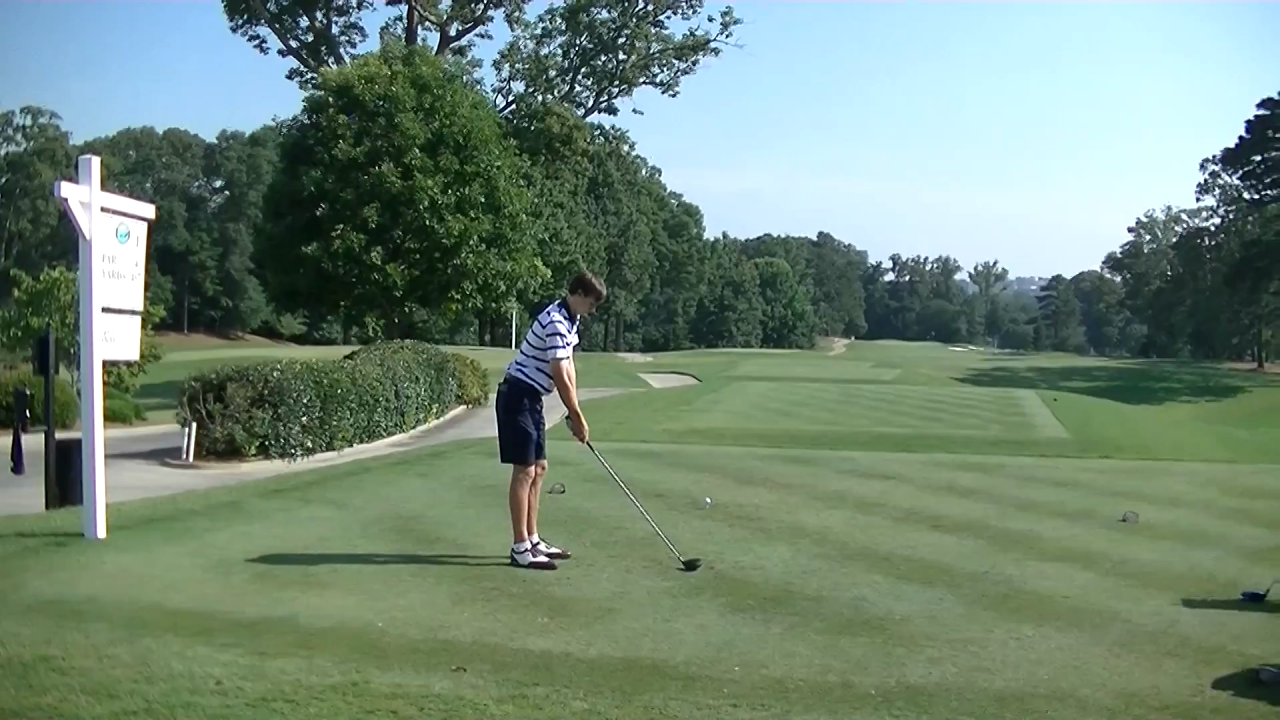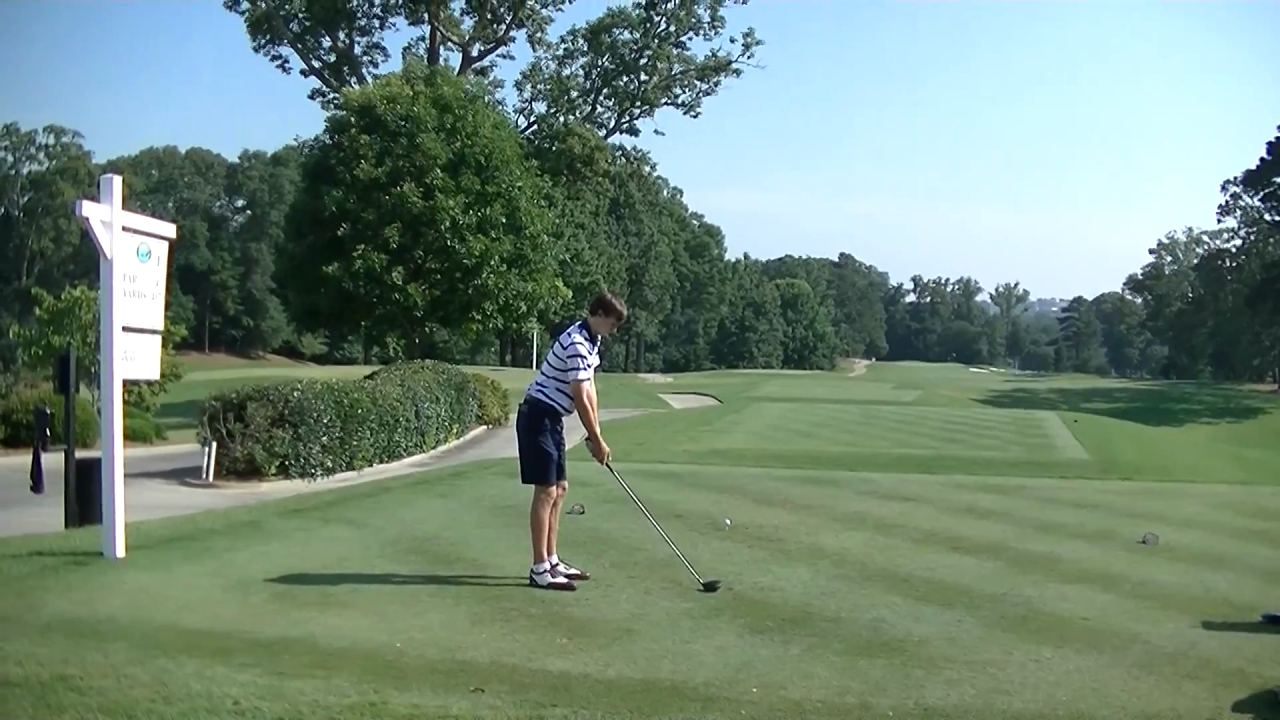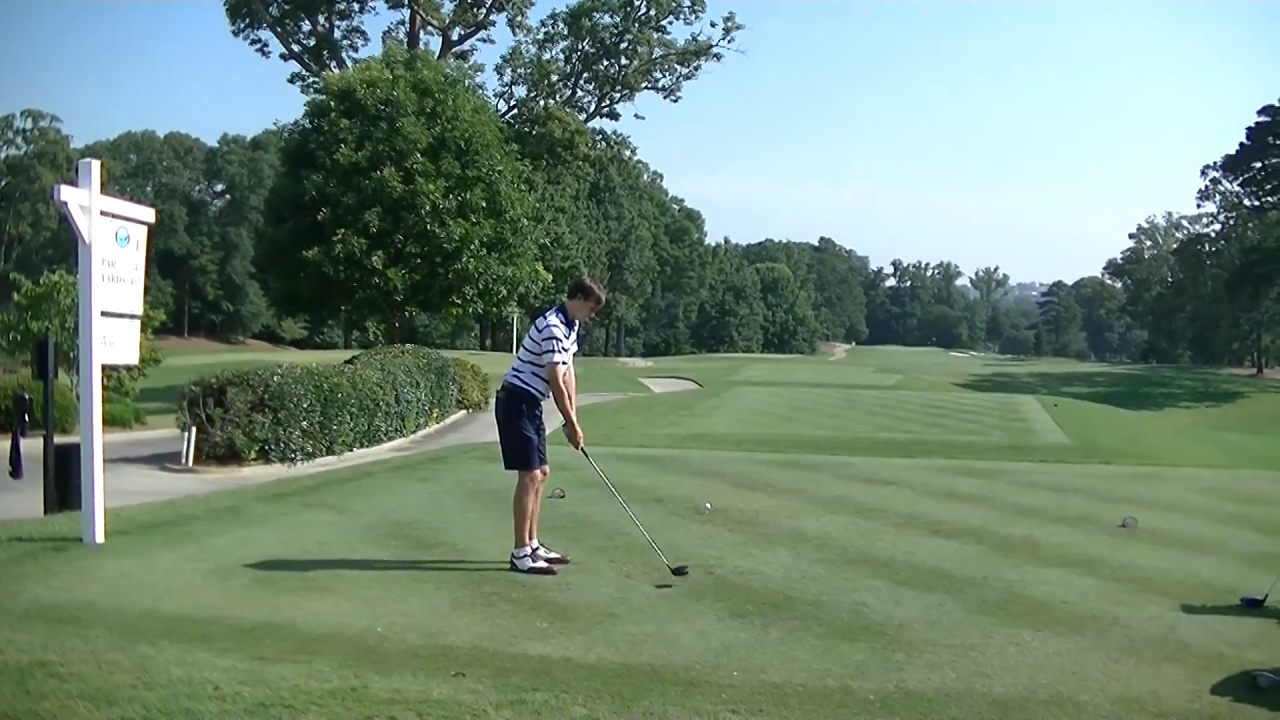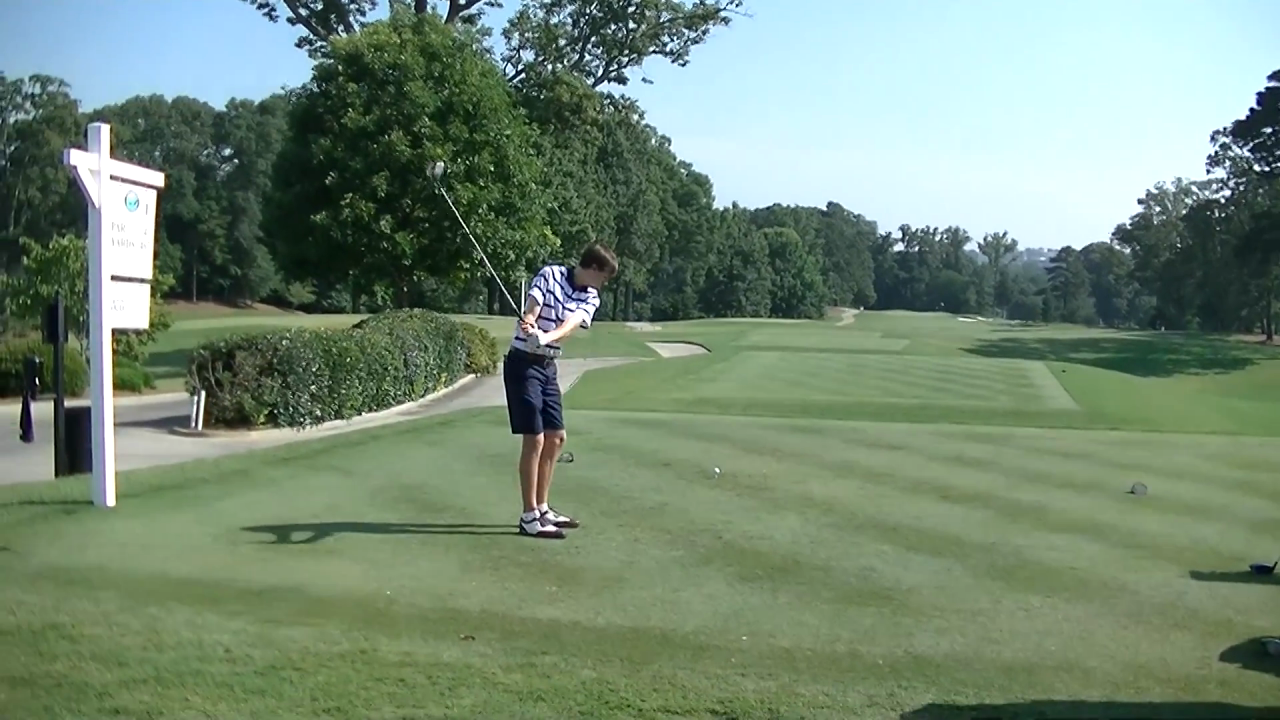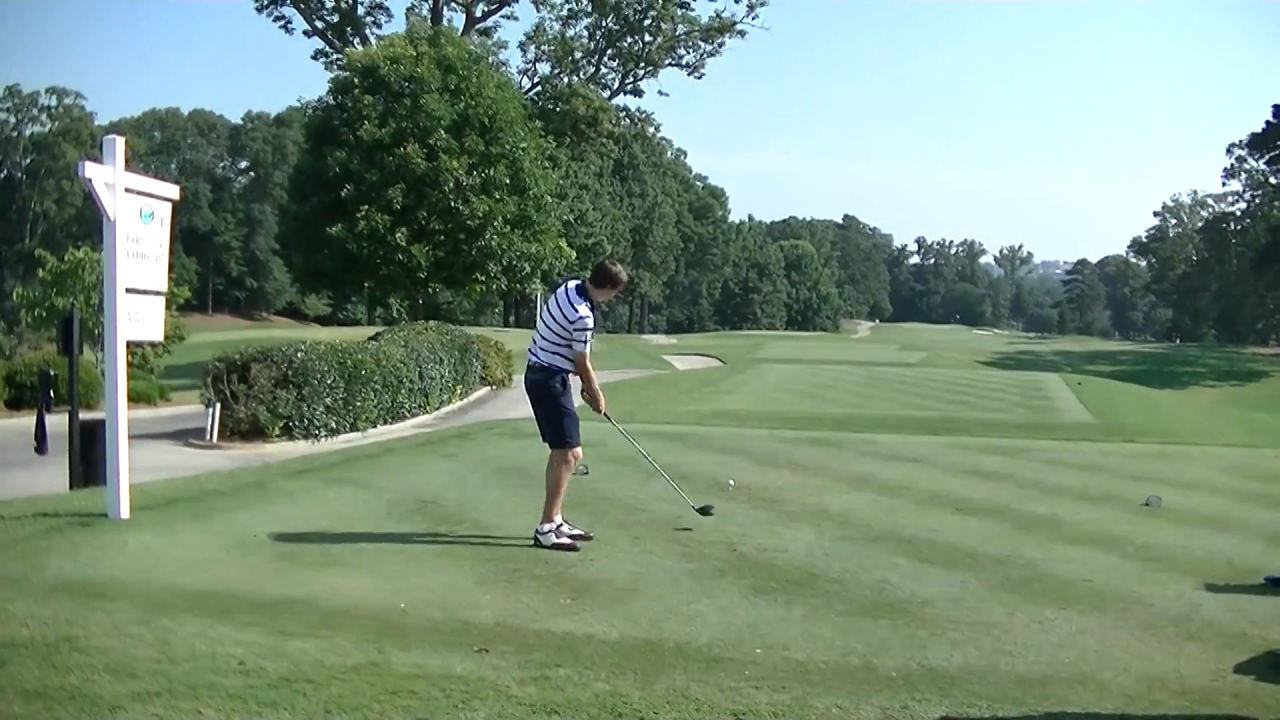
dt=0.5s
person 1, frame 1
left shoulder: (570, 318)
right shoulder: (555, 322)
left elbow: (569, 367)
right elbow: (560, 377)
left wrist: (573, 413)
right wrist: (578, 417)
left hip: (531, 398)
right hip: (517, 396)
left knee: (539, 468)
right knee: (524, 470)
left ankle: (533, 539)
right ankle: (520, 548)
person 1, frame 2
left shoulder: (591, 340)
right shoulder: (577, 343)
left elbow: (590, 389)
right elbow: (580, 399)
left wrist: (596, 433)
right wrist: (597, 440)
left hip: (551, 418)
right hip: (538, 417)
left knee: (559, 489)
right knee: (546, 491)
left ankle: (551, 561)
right ankle: (539, 568)
person 1, frame 3
left shoulder: (571, 325)
right shoulder: (552, 327)
left elbow: (567, 372)
right elbow: (554, 382)
left wrist: (573, 417)
right wrist: (571, 424)
left hip: (531, 403)
right hip: (516, 401)
left knee: (540, 472)
right knee: (529, 475)
left ankle: (532, 544)
right ankle: (520, 553)
person 1, frame 4
left shoulder: (591, 299)
right shoulder: (549, 275)
left elbow: (569, 325)
right elbow: (528, 316)
left wrist: (544, 336)
right wrist: (530, 325)
left hip: (547, 367)
right hip: (523, 363)
left knee: (555, 438)
right knee: (534, 439)
left ankle: (541, 509)
right ankle: (529, 517)
person 1, frame 5
left shoulder: (569, 285)
right shoulder: (583, 318)
right elbow: (580, 364)
left wrist: (589, 388)
right wrist: (595, 393)
left hip: (539, 375)
right hip: (549, 381)
left knee: (561, 449)
right knee: (571, 453)
left ankle: (554, 520)
right ankle: (545, 529)
